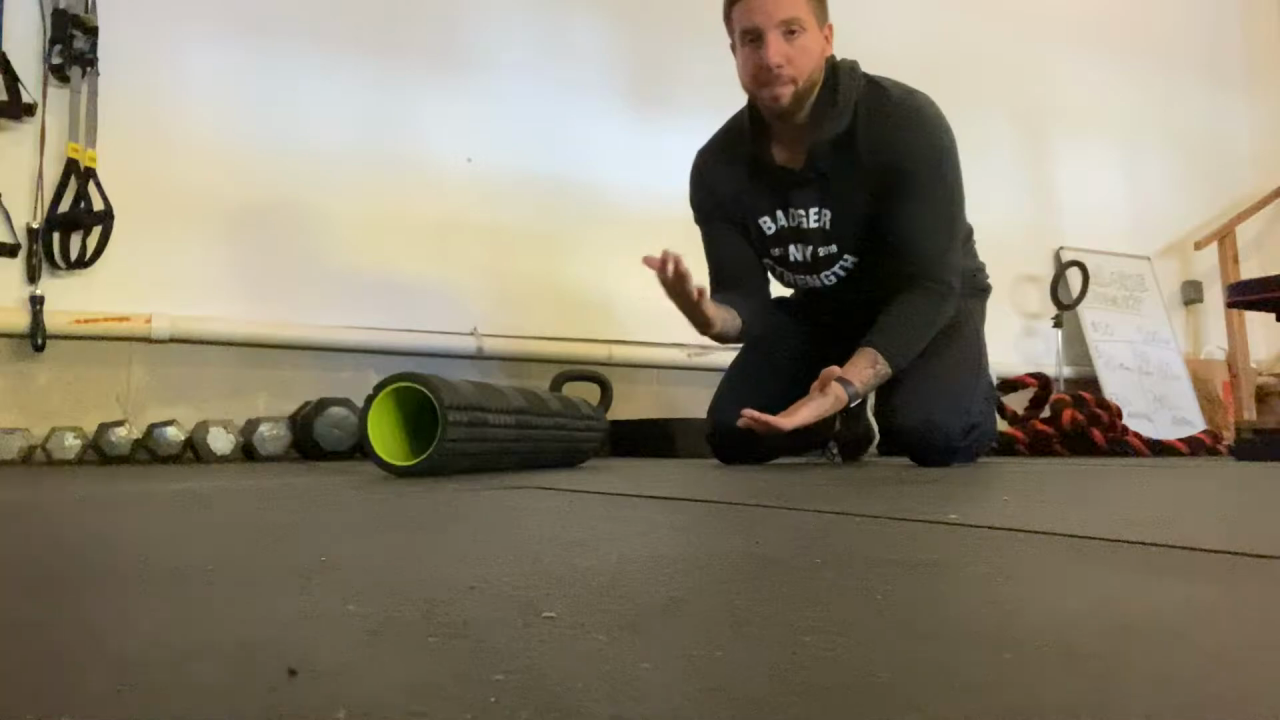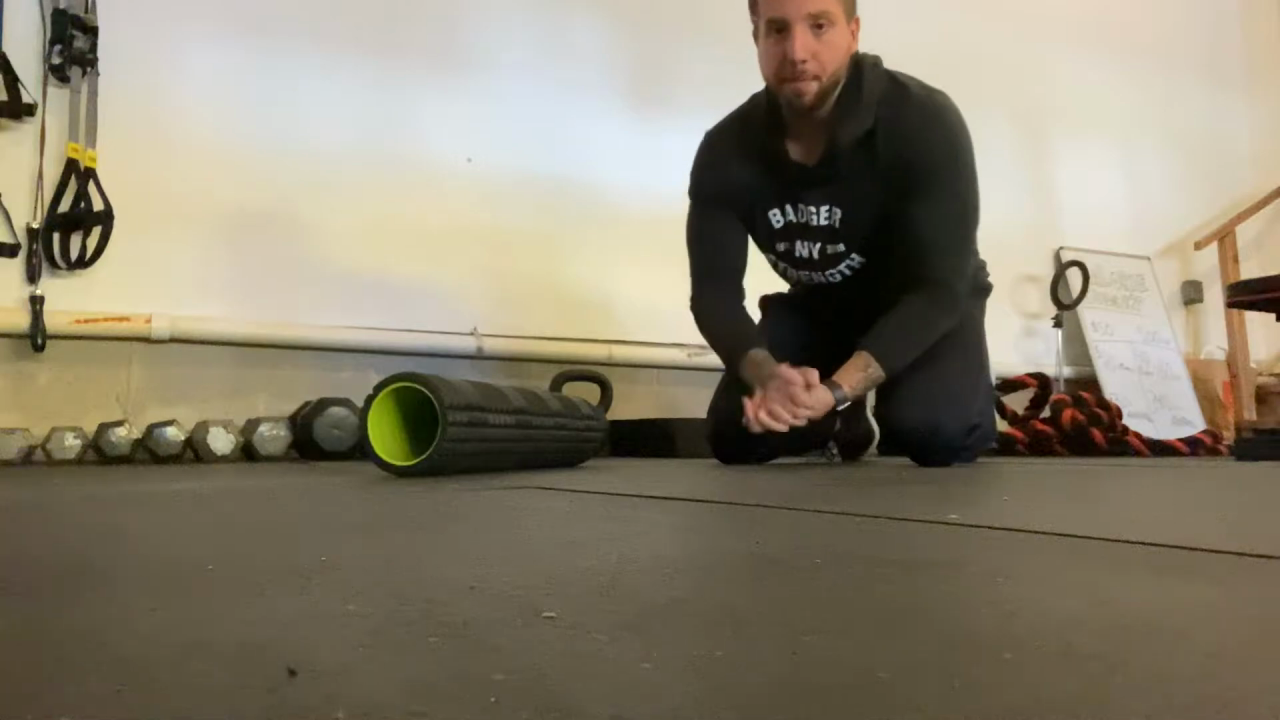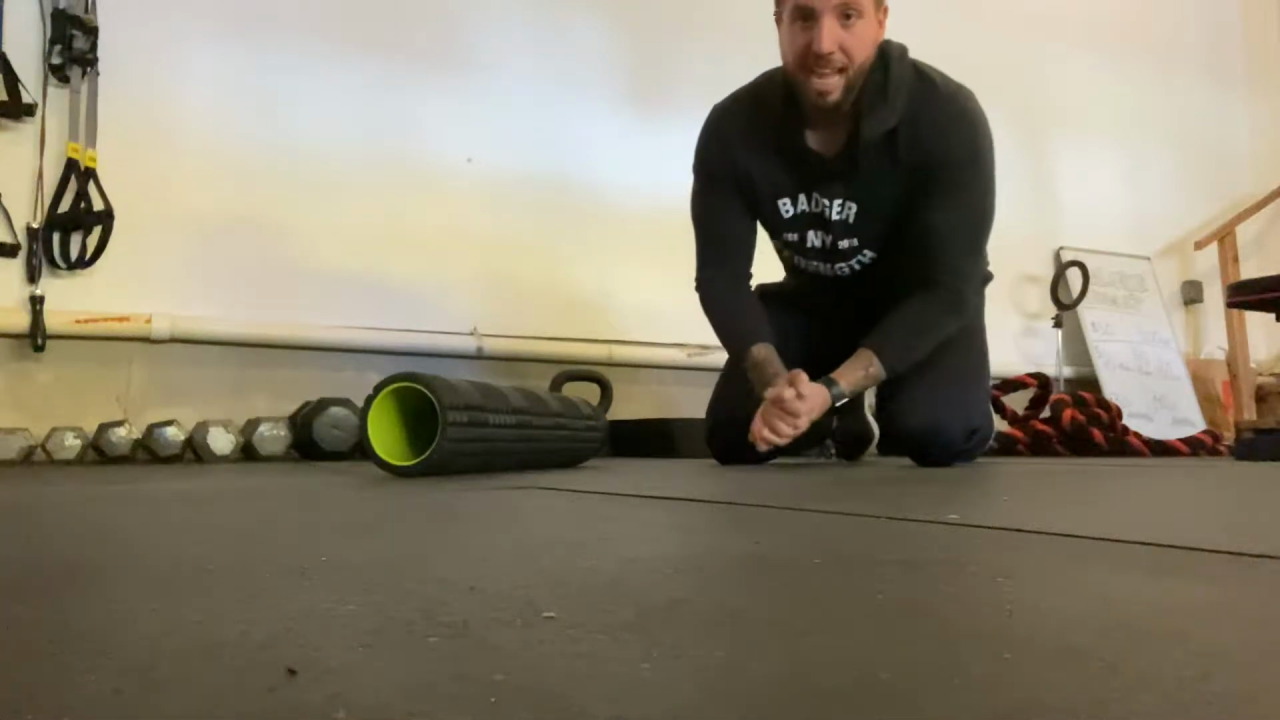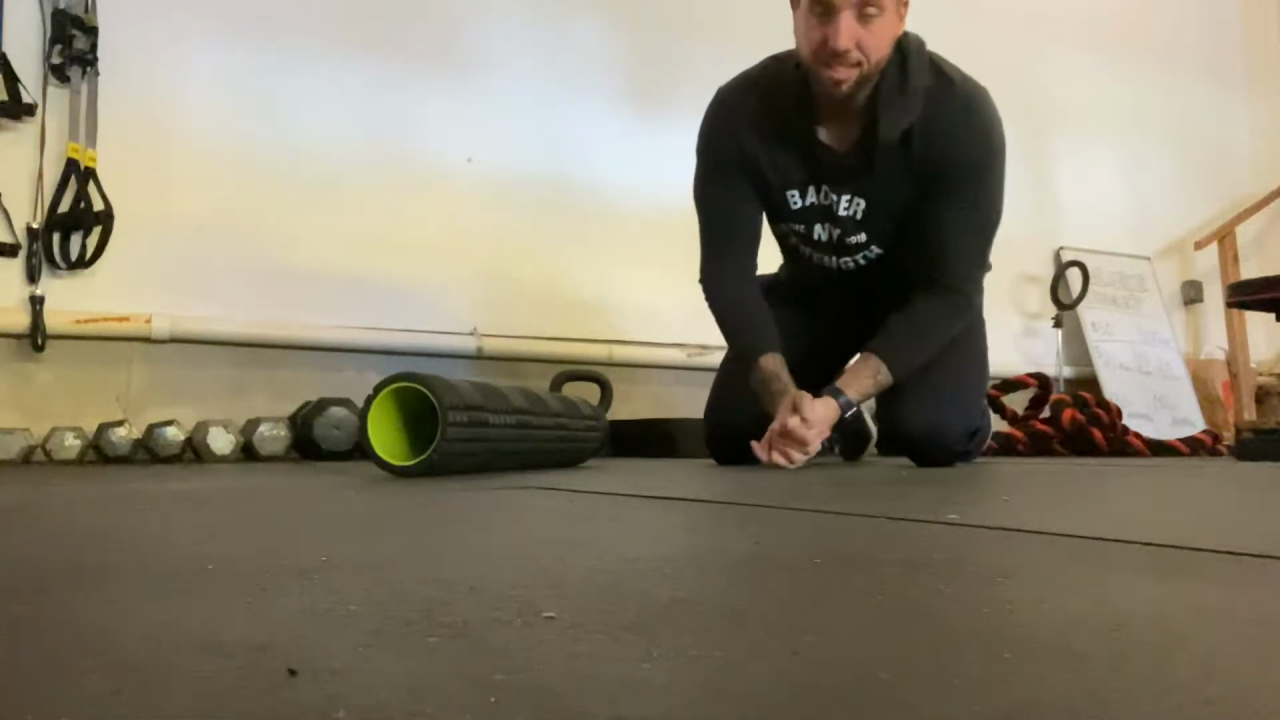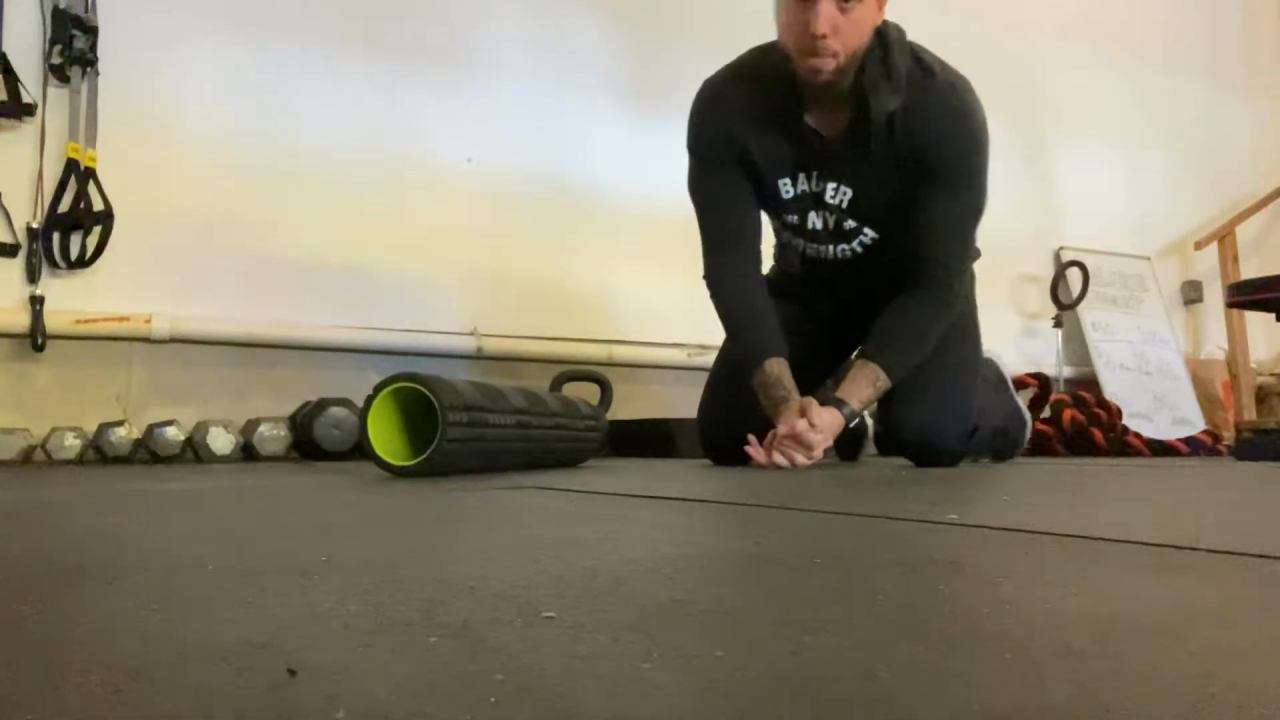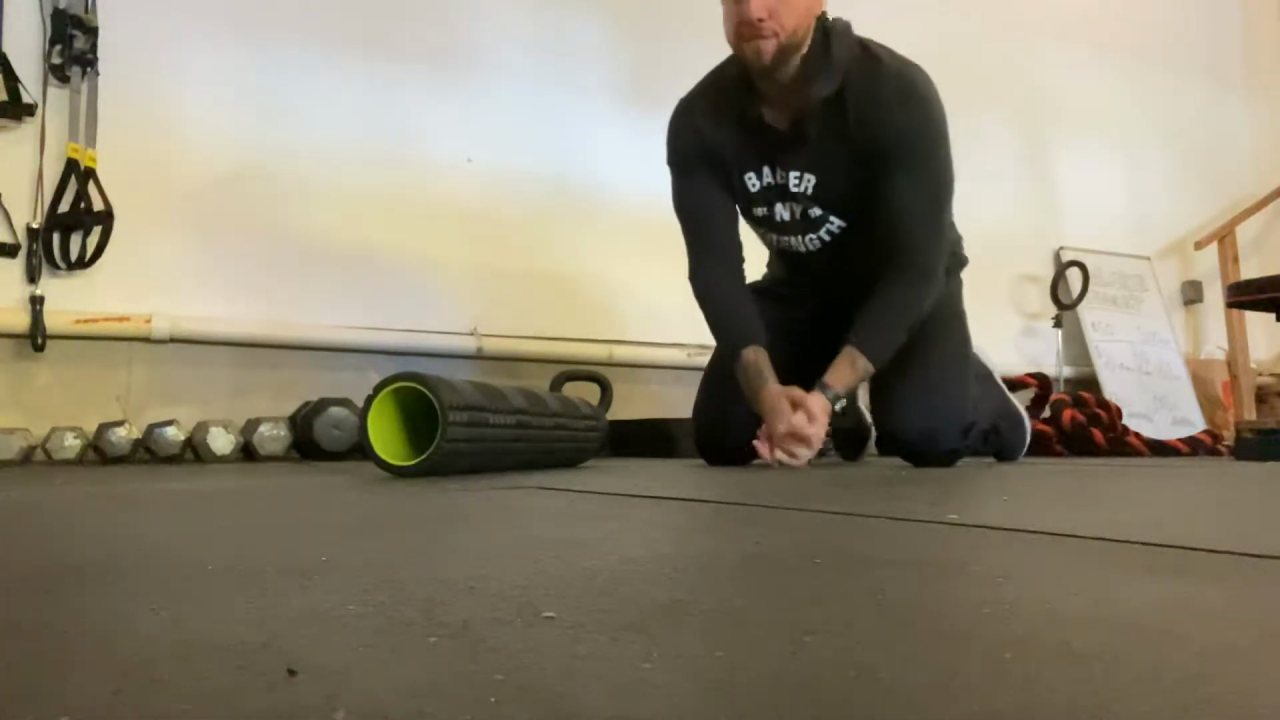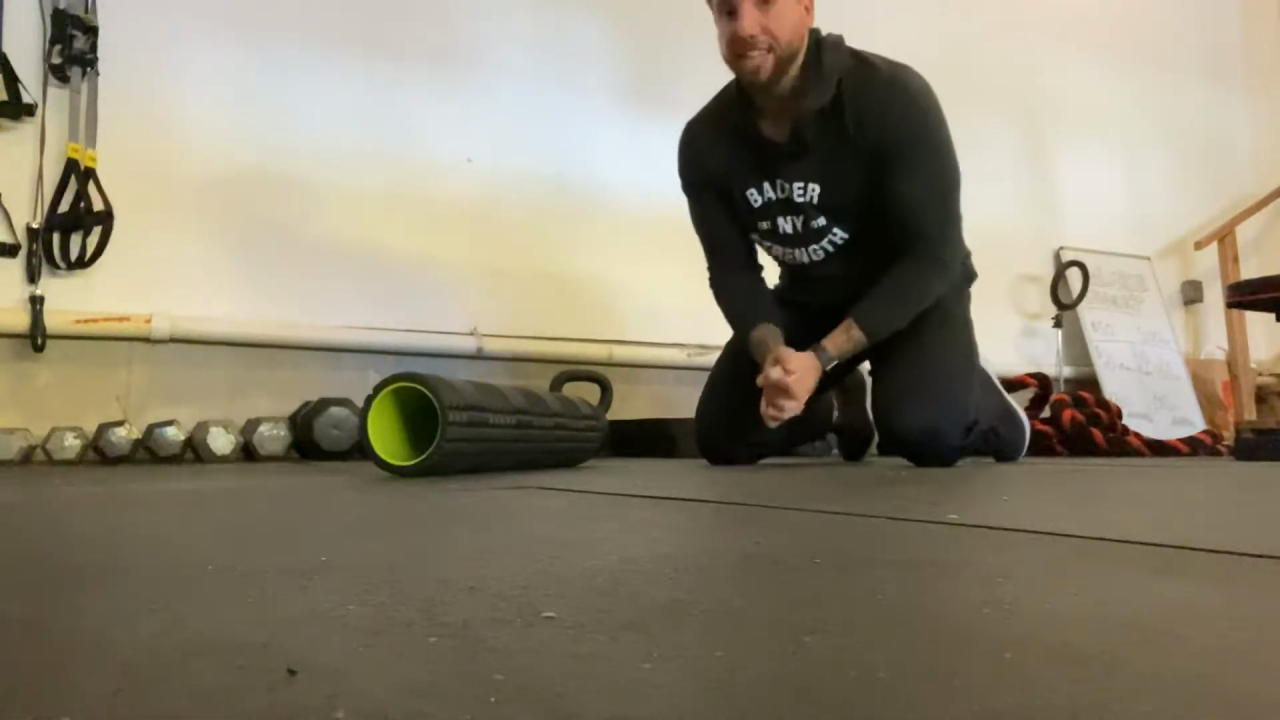
dt=0.3s
person 1, frame 1
left shoulder: (905, 122)
right shoulder: (717, 167)
left elbow: (930, 285)
right elbow: (748, 296)
left wrist: (844, 385)
right wrist: (711, 318)
left hip: (931, 300)
right hip: (824, 305)
left knee: (930, 432)
right knee: (732, 432)
left ankle: (971, 396)
right ankle: (846, 416)
person 1, frame 2
left shoulder: (924, 121)
right shoulder: (725, 152)
left elbow: (938, 288)
right elbow: (714, 290)
left wrist: (834, 390)
right wrist: (765, 375)
left hip: (935, 302)
right hip: (819, 306)
left knee: (932, 431)
right knee: (733, 435)
left ankle: (971, 398)
right ankle: (846, 417)
person 1, frame 3
left shoulder: (947, 117)
right shoulder: (733, 128)
left elbow: (945, 289)
right elbow: (721, 278)
left wrist: (830, 390)
right wrist: (776, 384)
left hip: (925, 300)
right hip: (813, 296)
left knee: (933, 432)
right knee: (733, 436)
right ankle: (845, 415)
person 1, frame 4
left shoulder: (960, 114)
right shoulder: (738, 112)
left elbow: (948, 289)
right elbow: (727, 270)
left wrist: (836, 402)
right wrist: (784, 397)
left hip: (924, 293)
right hip: (809, 286)
left knee: (932, 433)
right knee: (732, 437)
right ankle: (847, 418)
person 1, frame 5
left shoulder: (941, 104)
right shoulder: (724, 106)
left elbow: (934, 284)
right elbow: (732, 266)
left wrist: (839, 412)
right wrist: (785, 404)
left hip: (918, 285)
right hip: (805, 281)
left knee: (930, 434)
right knee: (727, 437)
left ankle: (985, 397)
right ankle: (825, 393)
person 1, frame 6
left shoulder: (895, 91)
right shoulder: (698, 118)
left elbow: (913, 268)
right elbow: (714, 266)
left wrist: (827, 395)
right wrist: (767, 393)
left hip: (906, 281)
right hip: (798, 285)
left knee: (924, 434)
right knee: (720, 437)
left ankle: (977, 396)
right ankle: (845, 404)
person 1, frame 7
left shoulder: (892, 97)
right shoulder: (705, 142)
left elbow: (933, 257)
right elbow: (733, 272)
left wrist: (820, 359)
right wrist: (773, 357)
left hip: (917, 291)
right hip: (808, 297)
left knee: (926, 432)
right knee: (722, 436)
left ankle: (981, 406)
right ankle: (840, 405)
